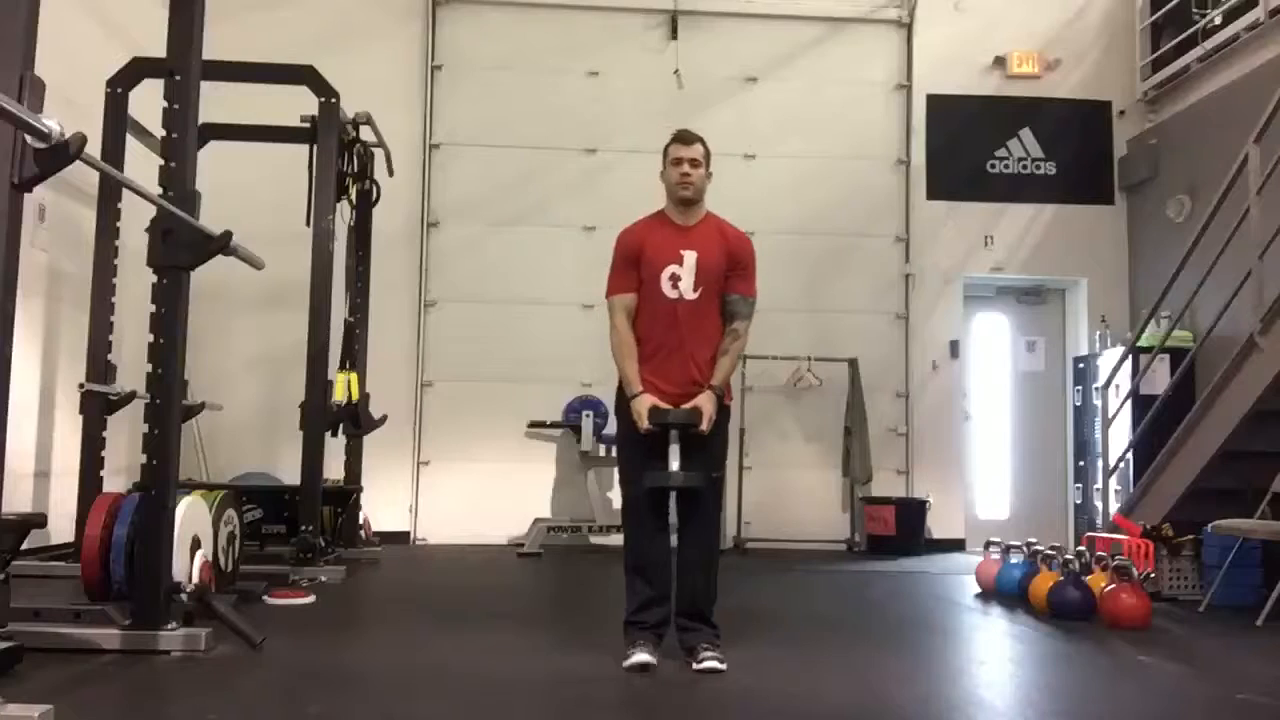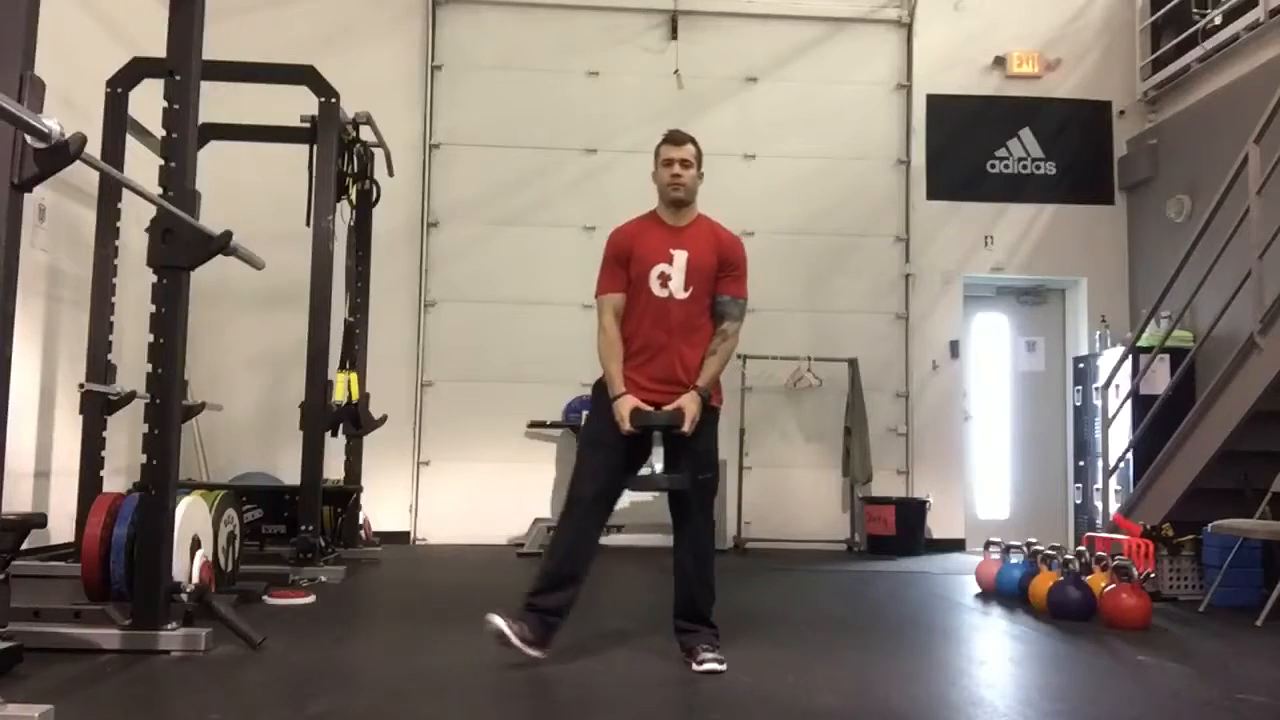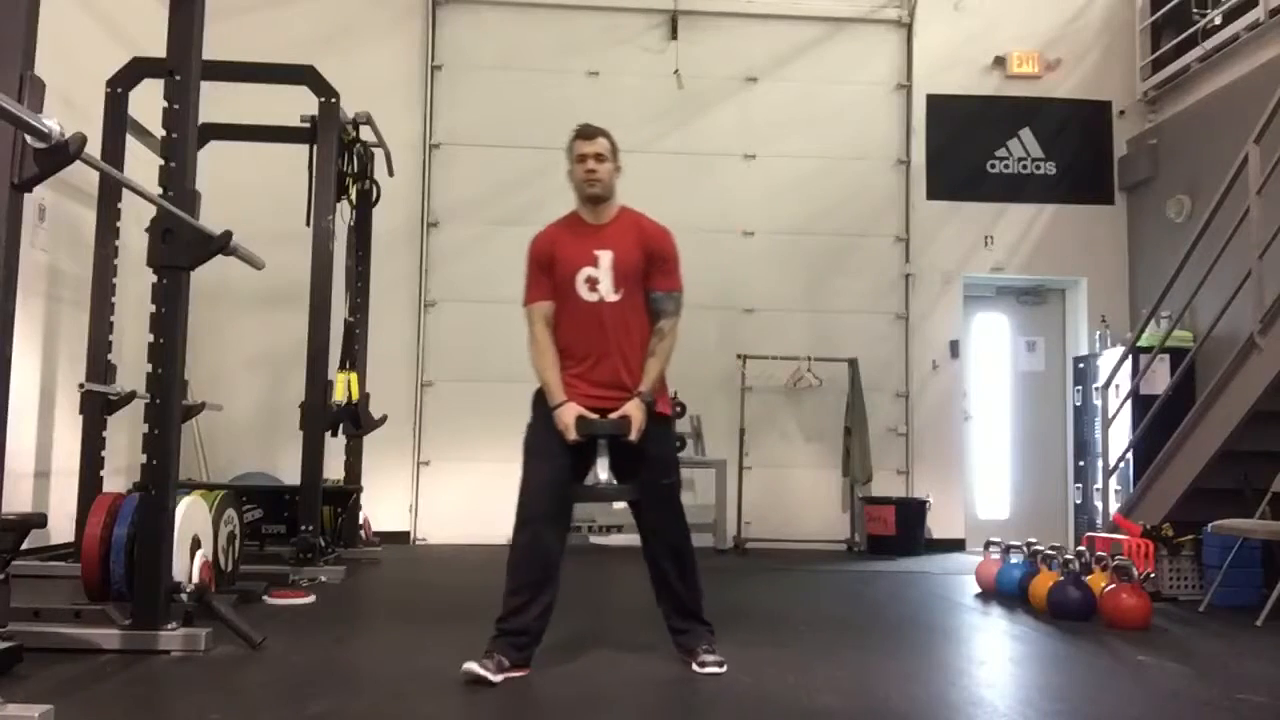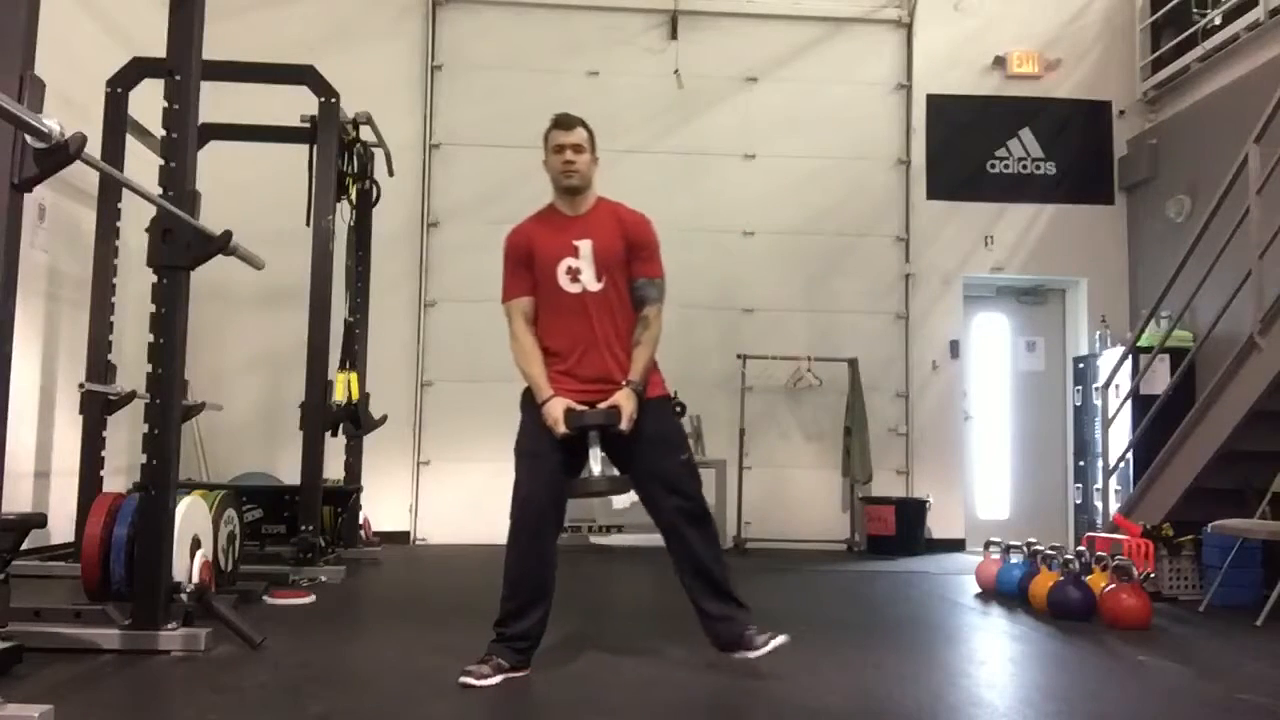
dt=0.4s
person 1, frame 1
left shoulder: (735, 244)
right shoulder: (635, 239)
left elbow: (738, 326)
right elbow: (621, 321)
left wrist: (713, 392)
right wrist: (636, 392)
left hip: (705, 401)
right hip: (643, 398)
left knee: (700, 517)
right knee: (644, 516)
left ankle: (698, 633)
right ankle: (644, 630)
person 1, frame 2
left shoulder: (725, 246)
right shoulder: (625, 239)
left elbow: (729, 328)
right elbow: (609, 319)
left wrist: (698, 393)
right wrist: (619, 393)
left hip: (693, 402)
right hip: (624, 396)
left knee: (695, 520)
right knee: (584, 506)
left ankle: (698, 635)
right ankle: (536, 623)
person 1, frame 3
left shoulder: (653, 237)
right shoulder: (547, 244)
left elbow: (665, 326)
right elbow: (540, 329)
left wrist: (642, 398)
right wrist: (560, 402)
left hip: (641, 405)
right hip: (564, 404)
left knee: (664, 524)
right knee: (538, 521)
left ankle: (694, 636)
right ankle: (512, 647)
person 1, frame 4
left shoulder: (632, 226)
right shoulder: (524, 239)
left elbow: (651, 314)
right elbow: (521, 325)
left wrist: (632, 389)
right wrist: (546, 396)
left hip: (635, 395)
right hip: (555, 401)
left knee: (683, 508)
right knee: (532, 520)
left ankle: (732, 629)
right ankle: (510, 650)
